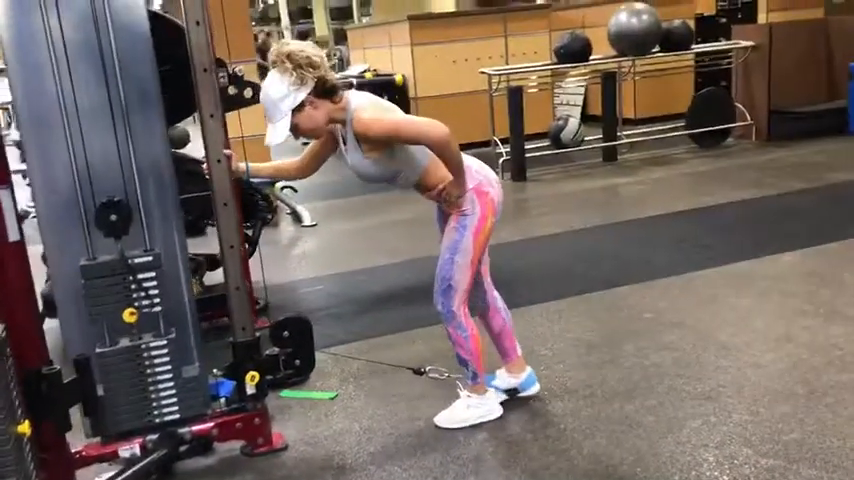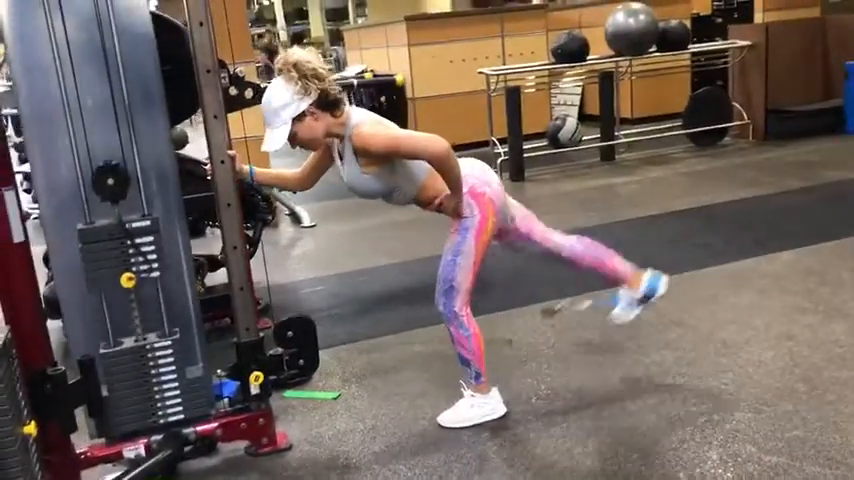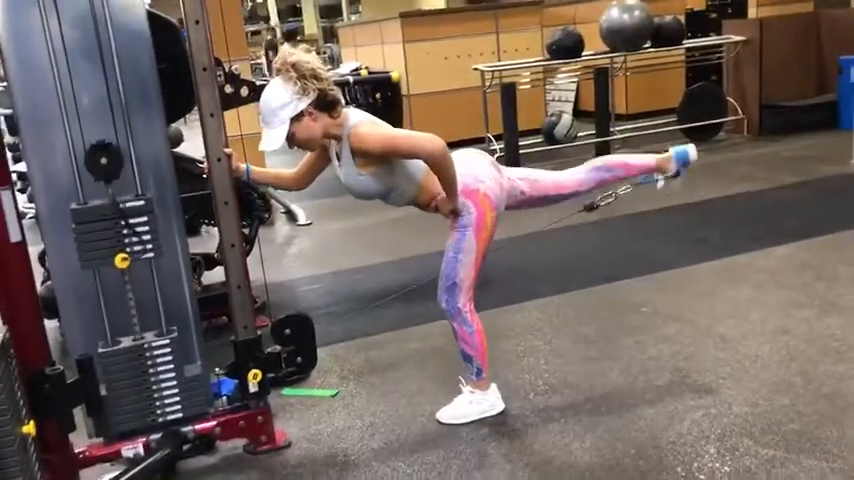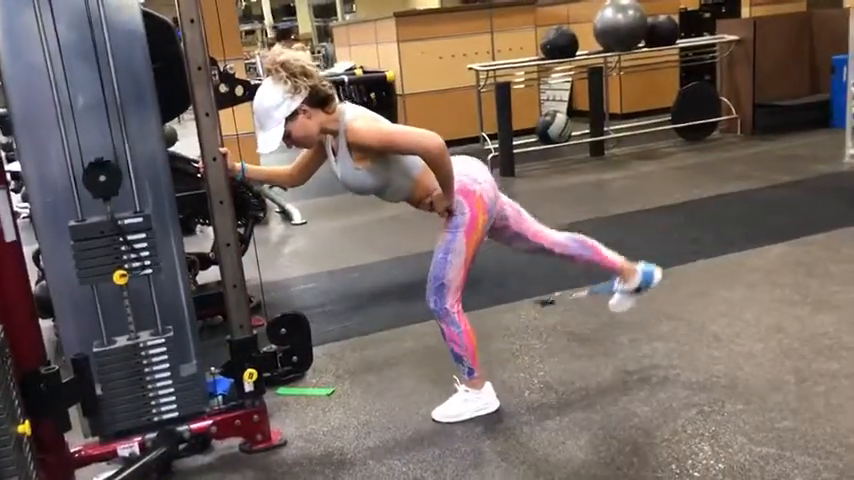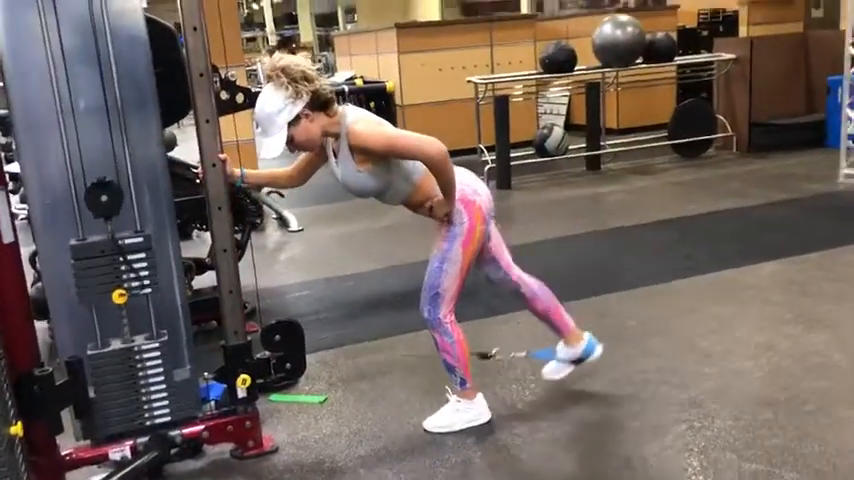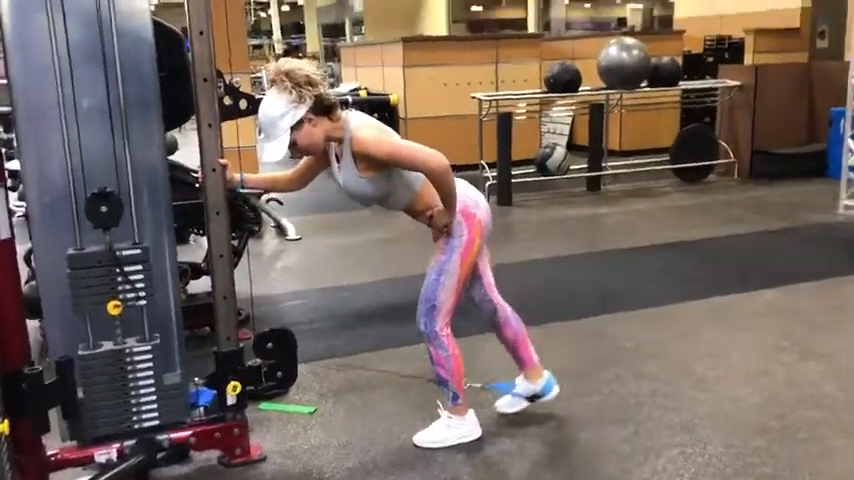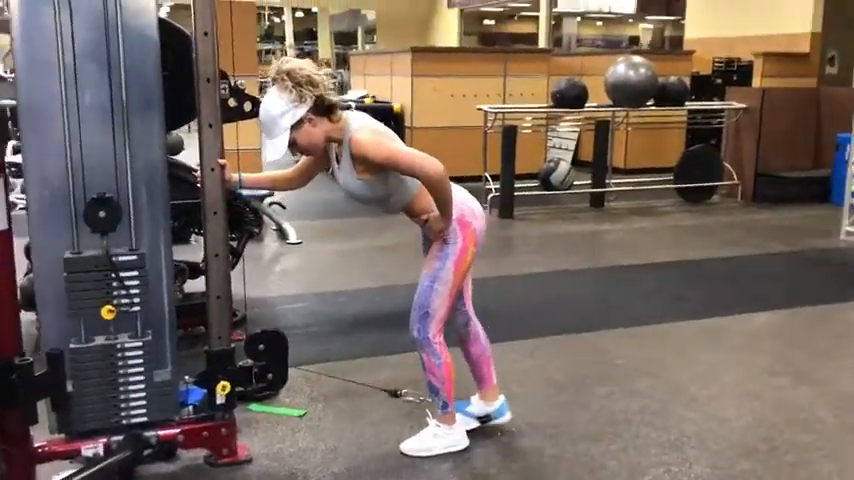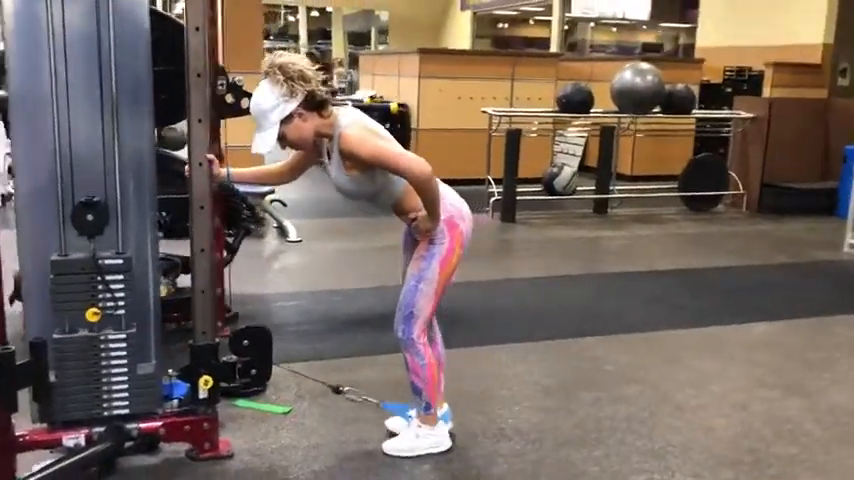
dt=0.3s
person 1, frame 1
left shoulder: (362, 120)
right shoulder: (335, 122)
left elbow: (438, 132)
right elbow: (301, 169)
left wrist: (458, 182)
right wrist: (241, 169)
left hip: (473, 191)
right hip: (458, 192)
left knee: (449, 302)
right knee: (476, 288)
left ankle: (480, 397)
right ankle: (516, 370)
person 1, frame 2
left shoulder: (362, 134)
right shoulder: (335, 137)
left elbow: (439, 147)
right elbow: (301, 179)
left wrist: (456, 197)
right wrist: (246, 172)
left hip: (475, 197)
right hip: (473, 192)
left knee: (452, 304)
right knee: (551, 243)
left ankle: (483, 397)
right ankle: (637, 281)
person 1, frame 3
left shoulder: (358, 134)
right shoulder: (332, 137)
left elbow: (433, 146)
right elbow: (297, 180)
left wrist: (451, 198)
right wrist: (245, 171)
left hip: (472, 193)
right hip: (472, 177)
left knee: (454, 302)
right knee: (574, 182)
left ankle: (482, 393)
right ankle: (664, 163)
person 1, frame 4
left shoulder: (354, 129)
right shoulder: (327, 133)
left elbow: (433, 143)
right elbow: (293, 176)
left wrist: (446, 196)
right wrist: (238, 169)
left hip: (464, 194)
right hip: (464, 184)
left knee: (442, 302)
right knee: (547, 240)
left ankle: (477, 392)
right ankle: (629, 273)
person 1, frame 5
left shoulder: (357, 131)
right shoulder: (329, 135)
left elbow: (435, 150)
right elbow: (293, 177)
left wrist: (448, 202)
right wrist: (237, 175)
left hip: (463, 203)
right hip: (460, 201)
left knee: (436, 310)
right knee: (509, 277)
left ankle: (469, 403)
right ankle: (574, 342)
person 1, frame 6
left shoulder: (360, 137)
right shoulder: (331, 142)
left elbow: (437, 163)
right elbow: (293, 181)
left wrist: (448, 212)
right wrist: (237, 180)
left hip: (461, 215)
right hip: (454, 216)
left knee: (432, 322)
right knee: (488, 300)
left ankle: (460, 419)
right ankle: (535, 378)
person 1, frame 7
left shoulder: (360, 139)
right shoulder: (332, 142)
left elbow: (434, 170)
right elbow: (295, 178)
left wrist: (443, 219)
right wrist: (235, 179)
left hip: (456, 222)
right hip: (440, 222)
left knee: (425, 328)
right knee: (458, 316)
left ankle: (448, 428)
right ankle: (489, 400)
person 1, frame 8
left shoulder: (350, 135)
right shoulder: (323, 136)
left elbow: (421, 171)
right elbow: (284, 173)
left wrist: (432, 220)
right wrist: (223, 174)
left hip: (443, 221)
right hip: (423, 222)
left knee: (410, 328)
right knee: (421, 320)
left ankle: (430, 429)
right ankle: (433, 408)
